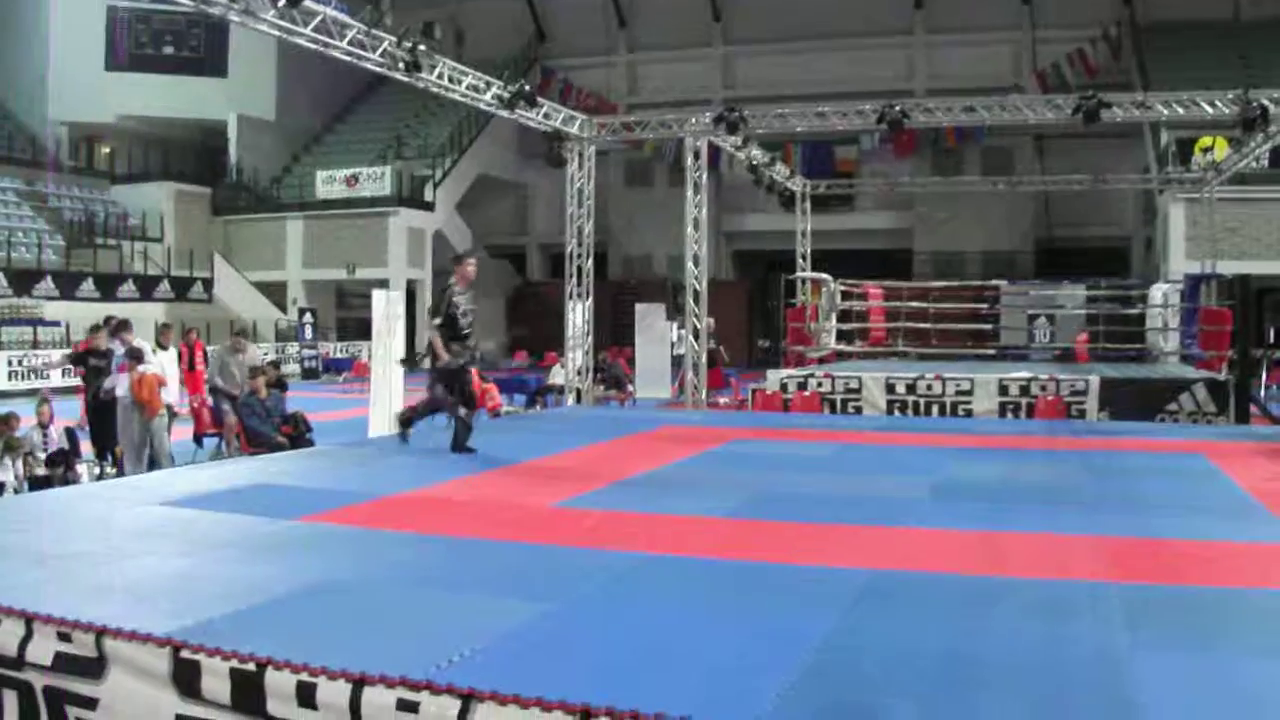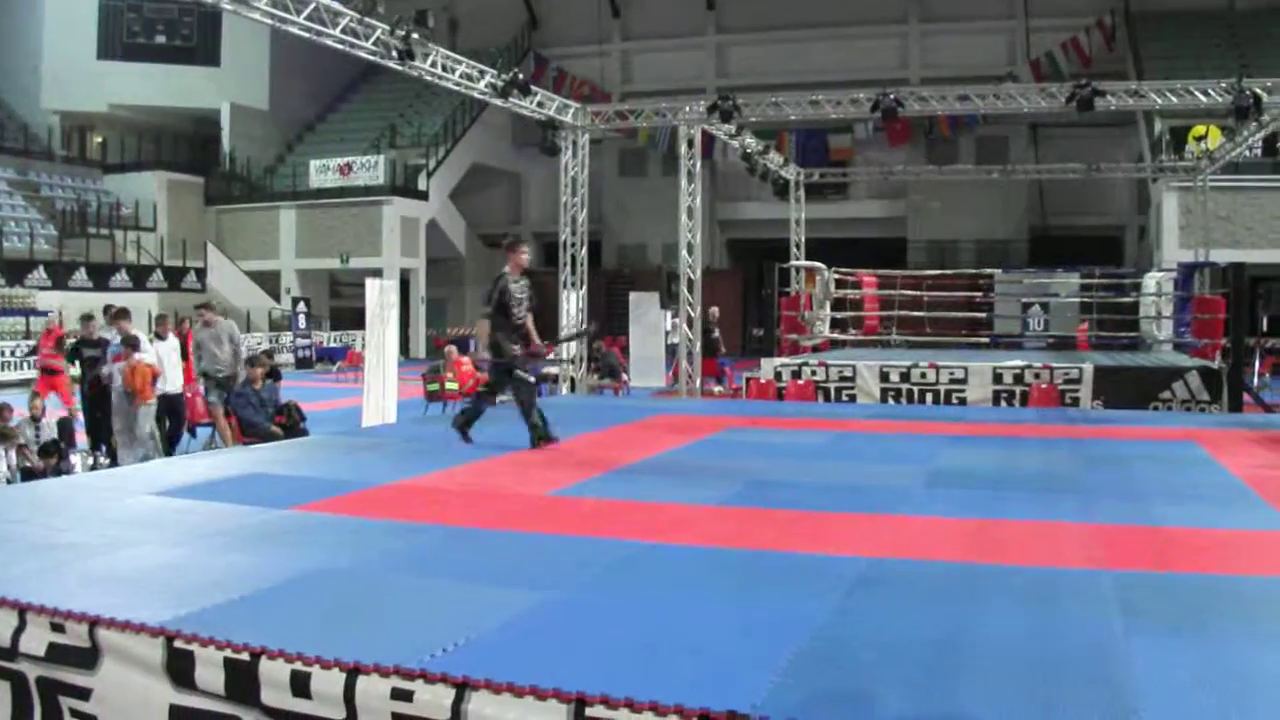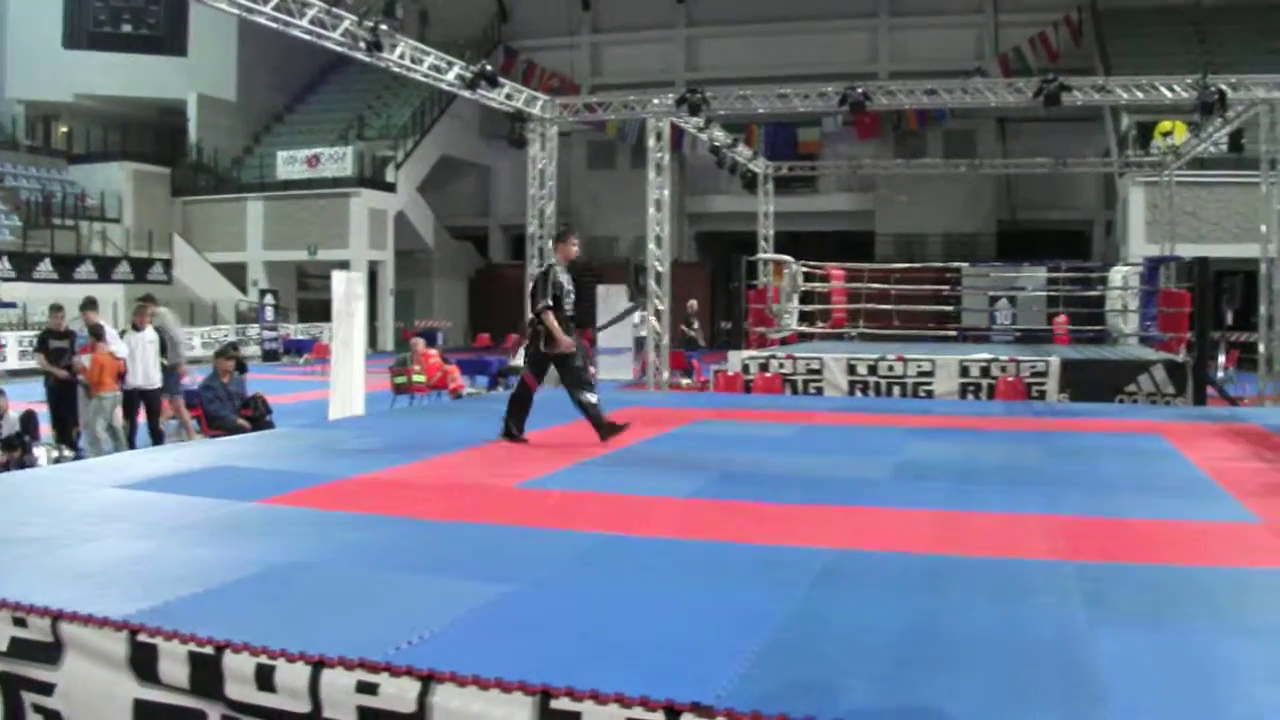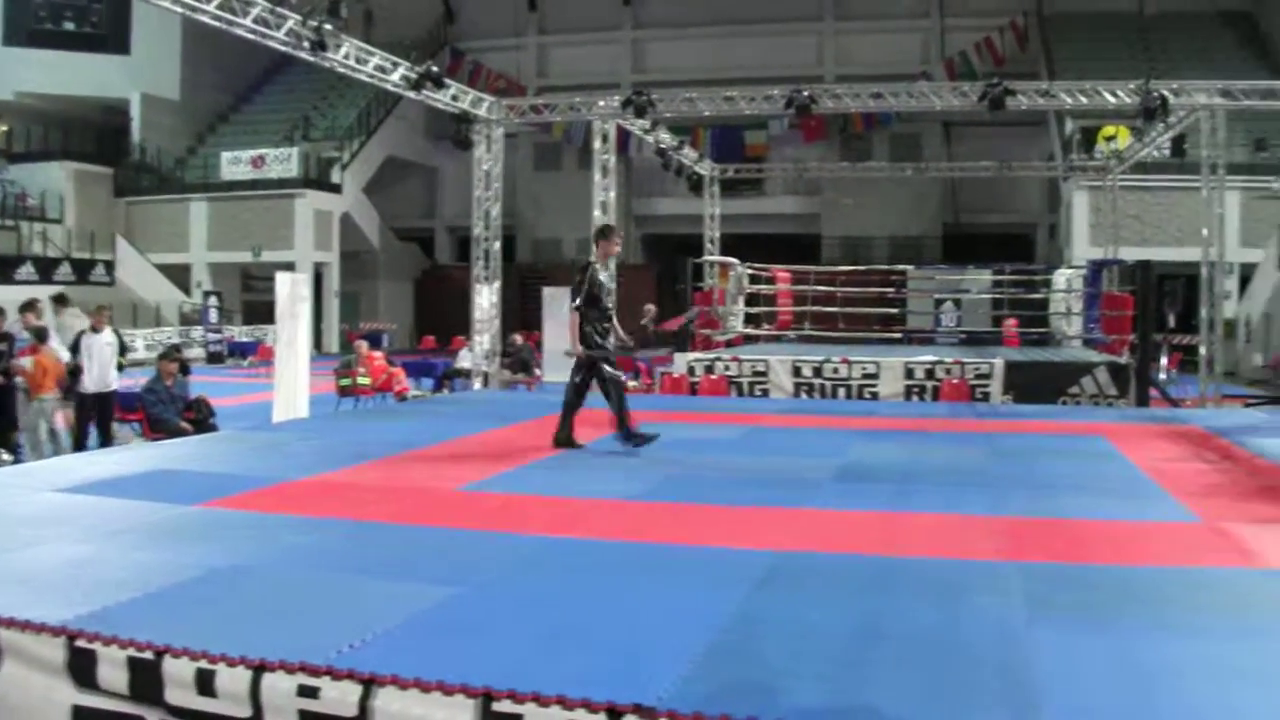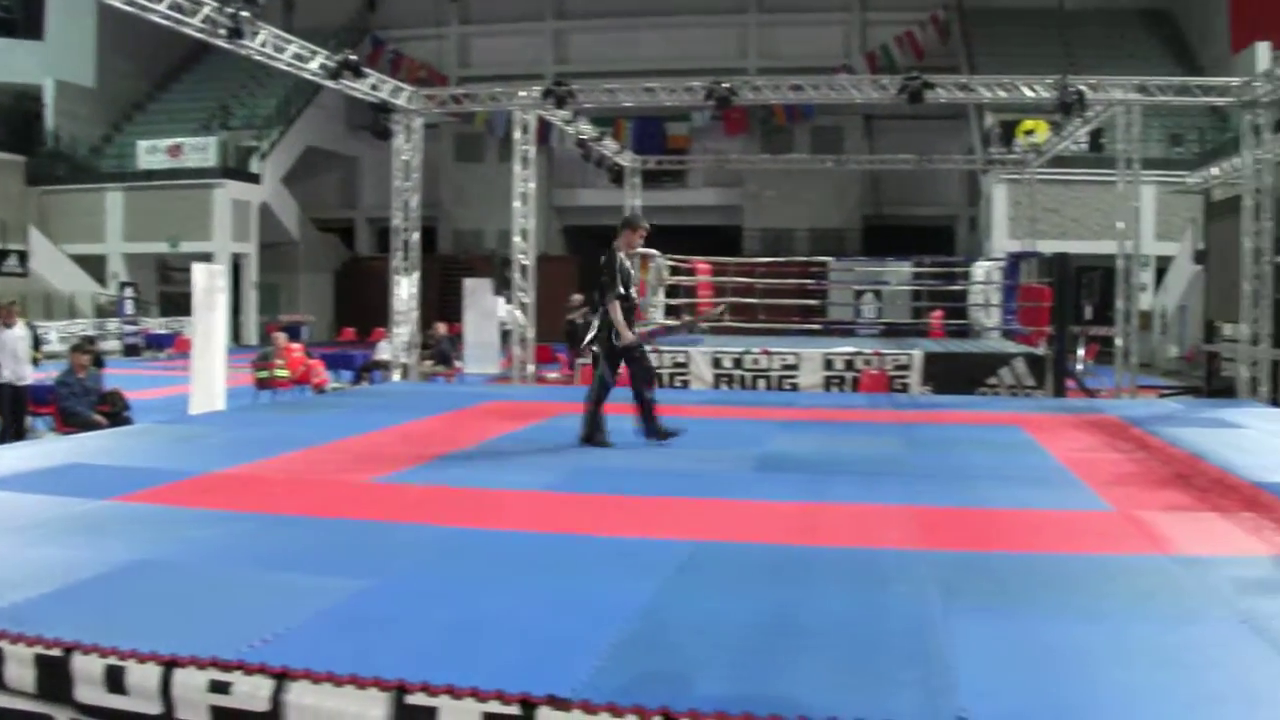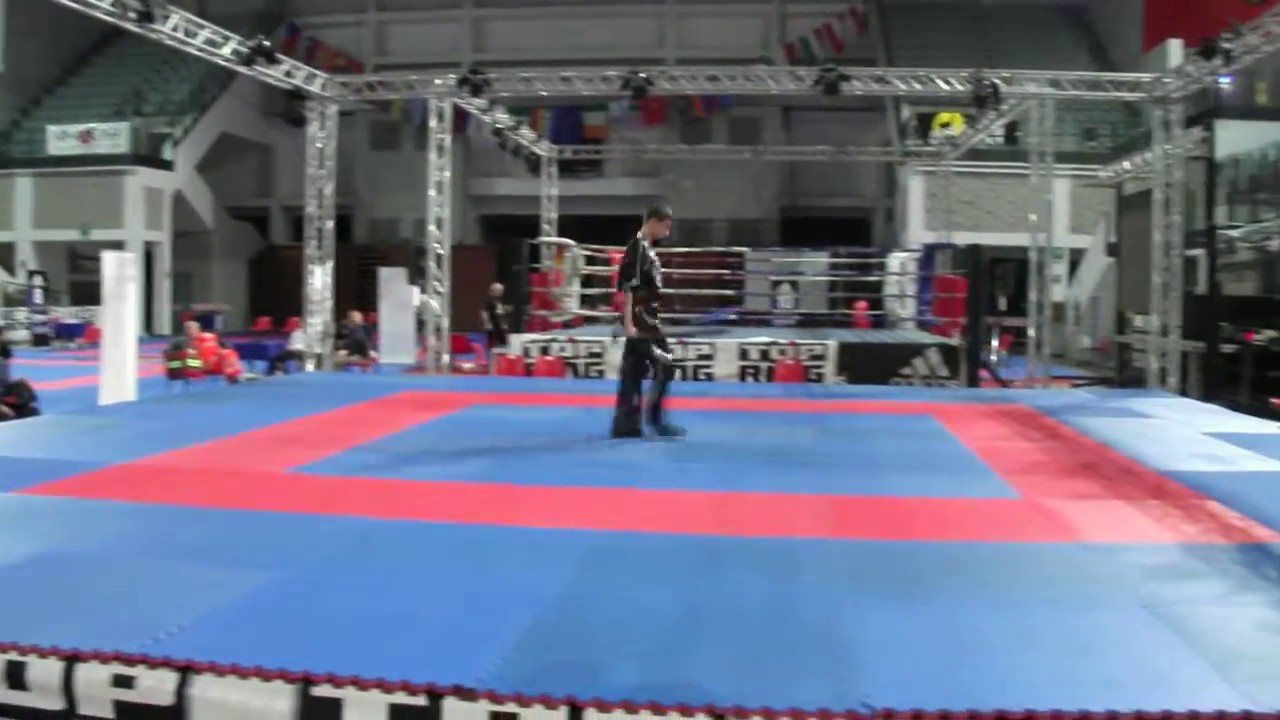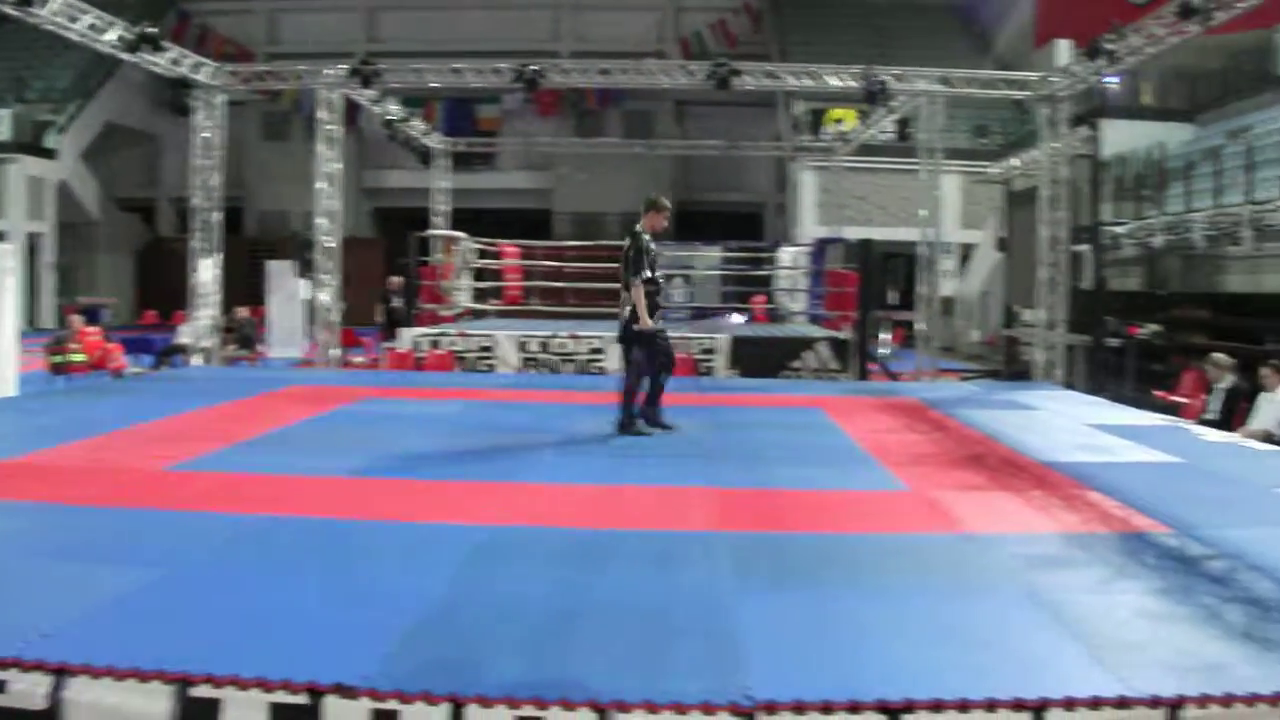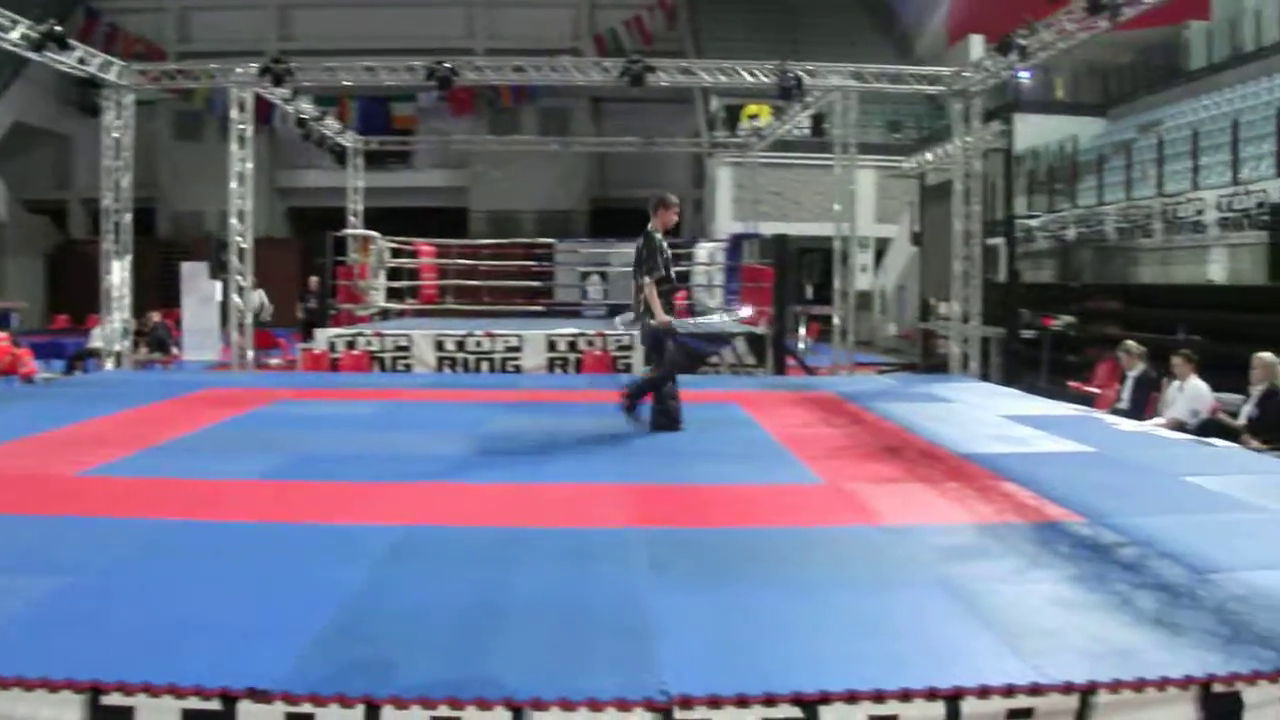
dt=0.4s
person 1, frame 1
left shoulder: (469, 293)
right shoulder: (447, 293)
right elbow: (434, 327)
right wrist: (442, 354)
left hip: (461, 354)
right hip: (445, 353)
left knee: (467, 397)
right knee: (441, 399)
left ankle: (460, 441)
right ankle: (406, 418)
person 1, frame 2
left shoulder: (524, 282)
right shoulder: (501, 282)
right elbow: (486, 317)
left wrist: (534, 339)
right wrist: (483, 348)
left hip: (516, 343)
right hip: (503, 343)
left knee: (493, 388)
right knee: (525, 385)
left ankle: (463, 421)
right ankle: (539, 434)
person 1, frame 3
left shoulder: (564, 273)
right shoulder: (549, 273)
right elbow: (544, 310)
right wrist: (561, 337)
left hip: (564, 338)
right hip: (546, 340)
left knee: (582, 380)
right knee: (529, 384)
left ankle: (602, 427)
right ankle: (511, 429)
person 1, frame 4
left shoulder: (601, 270)
right shoulder: (588, 271)
right elbow: (575, 308)
left wrist: (620, 334)
right wrist: (575, 341)
left hip: (600, 337)
right hip: (591, 339)
left knee: (579, 386)
right knee: (615, 383)
left ankle: (563, 435)
right ankle: (627, 434)
person 1, frame 5
left shoulder: (622, 259)
right shoulder: (614, 259)
right elbow: (611, 299)
right wrist: (623, 331)
left hip: (625, 331)
right hip: (613, 332)
left knee: (645, 375)
right knee: (603, 381)
left ankle: (651, 427)
right ankle: (591, 432)
person 1, frame 6
left shoulder: (646, 248)
right shoulder: (638, 249)
right elbow: (627, 290)
left wrist: (650, 321)
right wrist: (629, 323)
left hip: (647, 319)
right hip: (640, 320)
left knee: (633, 372)
right knee: (664, 367)
left ankle: (625, 423)
right ankle: (655, 418)
person 1, frame 7
left shoulder: (643, 240)
right shoulder: (639, 242)
right elbow: (636, 283)
right wrist: (643, 316)
left hip: (645, 314)
right hip: (637, 316)
left knee: (664, 359)
right knee: (637, 368)
left ankle: (650, 412)
right ankle: (627, 420)
person 1, frame 8
left shoulder: (653, 239)
right shoulder: (651, 241)
left elbow: (637, 280)
right elbow: (647, 281)
right wrist: (658, 313)
left hip: (657, 312)
right hip: (656, 314)
left knee: (667, 363)
right knee: (670, 362)
left ankle: (665, 416)
right ankle: (634, 396)
